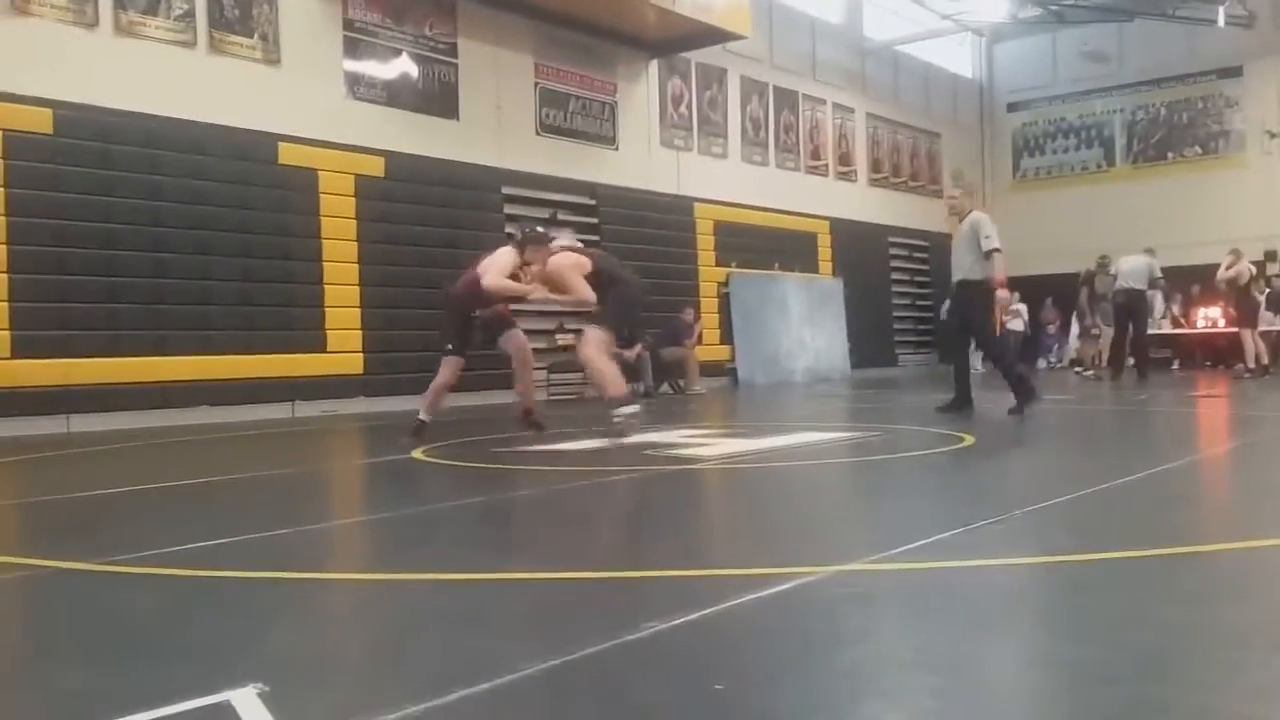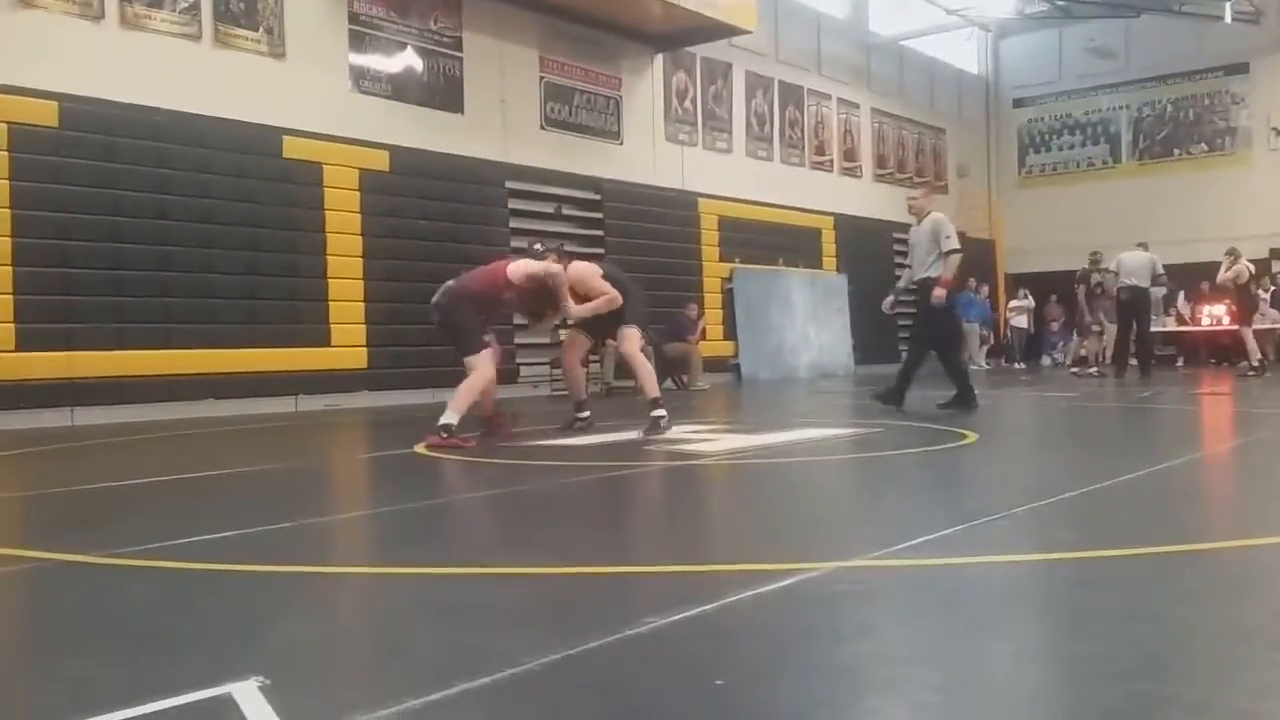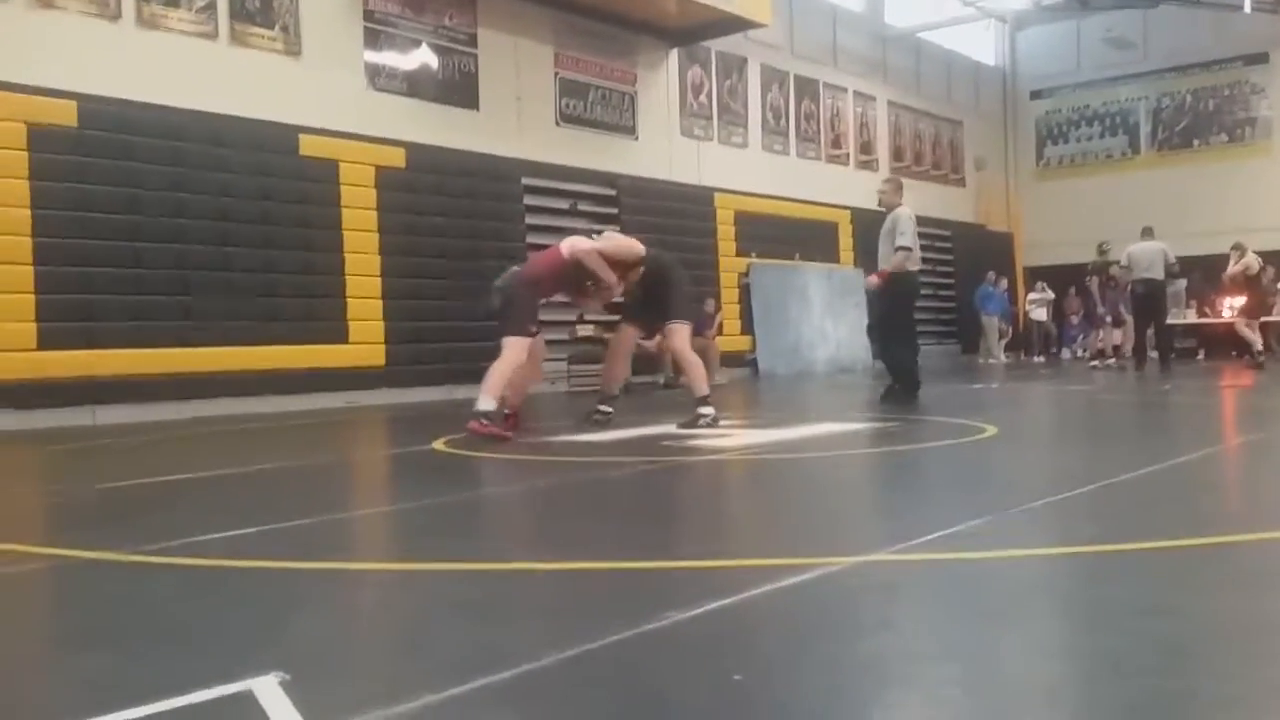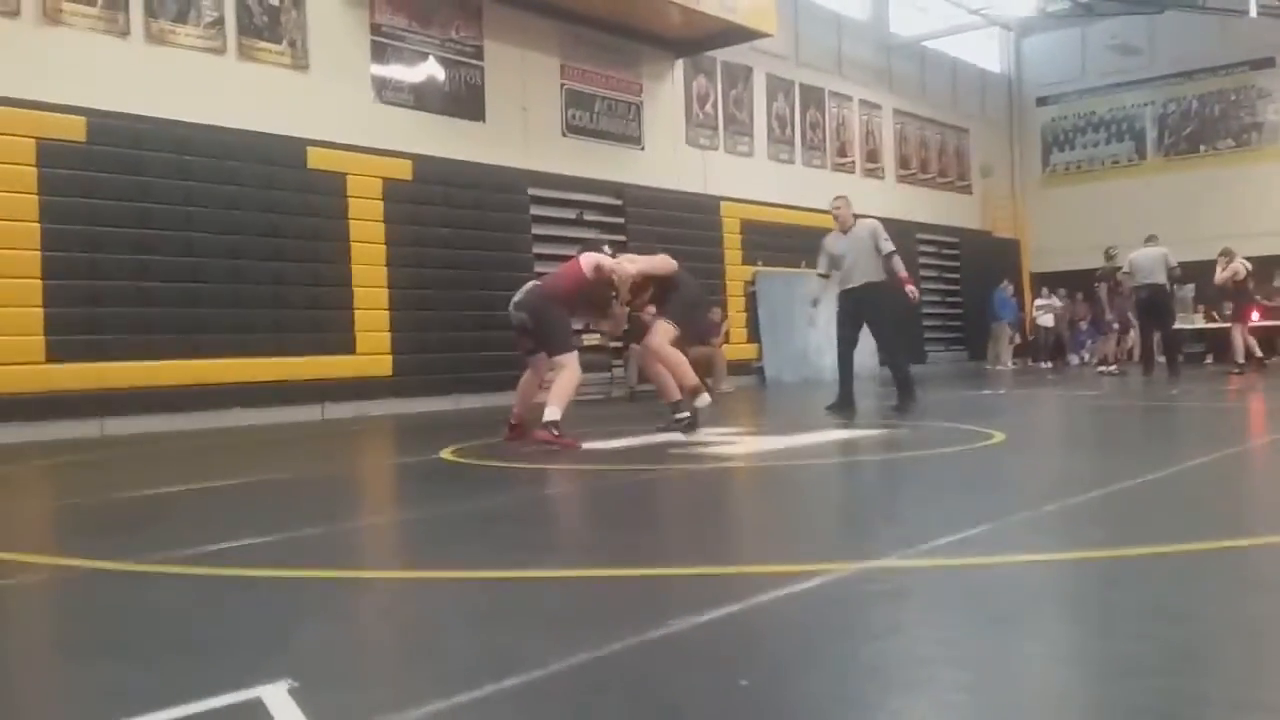
dt=0.5s
person 1, frame 1
left shoulder: (979, 220)
right shoulder: (960, 227)
left elbow: (994, 252)
left wrist: (1001, 285)
right wrist: (951, 298)
left hip: (977, 289)
right hip: (961, 291)
left knee: (989, 344)
right knee: (957, 346)
left ankle: (1024, 391)
right ankle: (962, 398)
person 1, frame 2
left shoulder: (938, 221)
right shoulder: (914, 230)
left elbow: (954, 253)
right elbow: (911, 267)
left wrist: (944, 285)
right wrist: (895, 293)
left hip: (935, 289)
right hip: (927, 289)
left knee: (919, 341)
right knee: (944, 345)
left ankle: (897, 393)
right ankle: (965, 395)
person 1, frame 3
left shoulder: (903, 215)
right shoulder: (891, 217)
left elbow: (904, 251)
left wrist: (879, 275)
left hip: (900, 281)
right hip: (892, 281)
left knee: (902, 336)
right knee: (883, 333)
left ankle: (908, 388)
right ankle: (900, 381)
person 1, frame 4
left shoulder: (871, 226)
right shoulder: (829, 240)
left elbow: (892, 254)
right elbow: (824, 273)
left wrist: (905, 281)
right wrist: (815, 300)
left hip: (876, 291)
right hip: (847, 296)
left knee: (888, 344)
right knee: (844, 348)
left ankle: (907, 394)
right ankle: (845, 399)
person 2, frame 1
left shoulder: (530, 265)
right shoulder: (508, 257)
right elbow: (489, 283)
right wrist: (528, 288)
left hip: (492, 310)
right hip: (461, 309)
left knee: (523, 350)
right knee: (448, 376)
left ankle: (528, 412)
right ankle: (422, 420)
person 2, frame 2
right shoulder: (533, 269)
right elbow: (555, 270)
right wrist: (567, 302)
left hip: (449, 302)
right hip: (457, 304)
left knee: (491, 354)
right knee: (483, 372)
left ankle: (489, 417)
right ankle: (444, 431)
person 2, frame 3
left shoulder: (574, 275)
right shoulder: (580, 244)
left elbow: (587, 303)
right elbow: (585, 251)
left wrist: (608, 288)
right wrist: (612, 279)
left hip: (516, 290)
right hip: (518, 291)
left knee: (536, 354)
right knee: (515, 355)
left ankle: (511, 414)
right ankle: (482, 417)
person 2, frame 4
right shoulder: (596, 260)
right elbow: (625, 271)
left hip: (521, 305)
right hip: (543, 304)
left knee: (538, 368)
right knee: (571, 371)
left ankle: (515, 426)
right ankle: (550, 427)
person 3, frame 1
left shoulder: (555, 265)
right shoulder: (561, 258)
left elbow: (587, 297)
left wrist: (551, 297)
left hip: (622, 293)
right hip: (625, 291)
left knee: (589, 352)
right knee: (597, 354)
left ankle: (626, 409)
right ankle: (622, 414)
person 3, frame 2
left shoulder: (575, 272)
left elbow: (614, 299)
left wrist: (578, 311)
left hip: (626, 301)
right hip: (601, 304)
left knee: (630, 350)
right knee: (569, 354)
left ankle: (659, 414)
right ankle: (582, 414)
person 3, frame 3
left shoulder: (607, 241)
left elbow: (636, 250)
left hip: (671, 283)
right hip: (646, 290)
left knee: (677, 345)
right knee: (619, 346)
left ankle: (707, 411)
right ankle: (604, 407)
person 3, frame 4
left shoulder: (624, 265)
left elbow: (670, 264)
left wrist: (638, 268)
left hip: (684, 293)
right hip: (672, 297)
left knee: (655, 344)
right knee: (648, 356)
left ankle: (699, 395)
right ankle: (681, 414)
